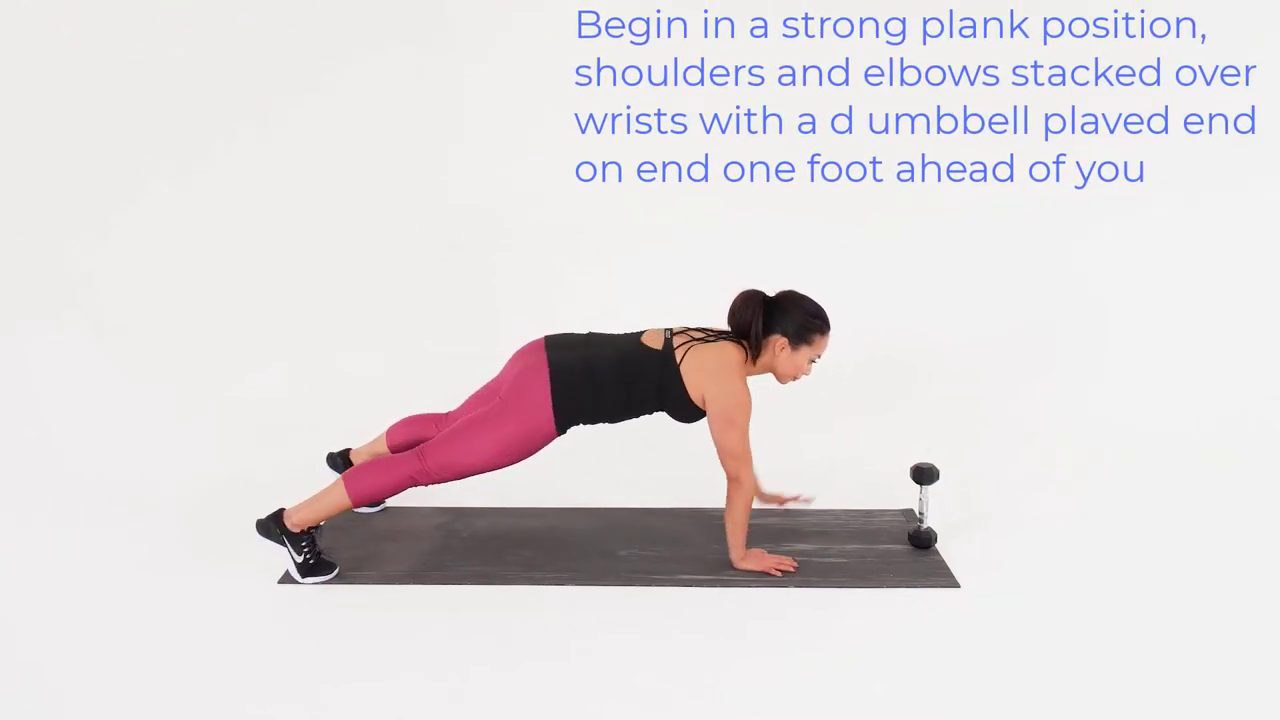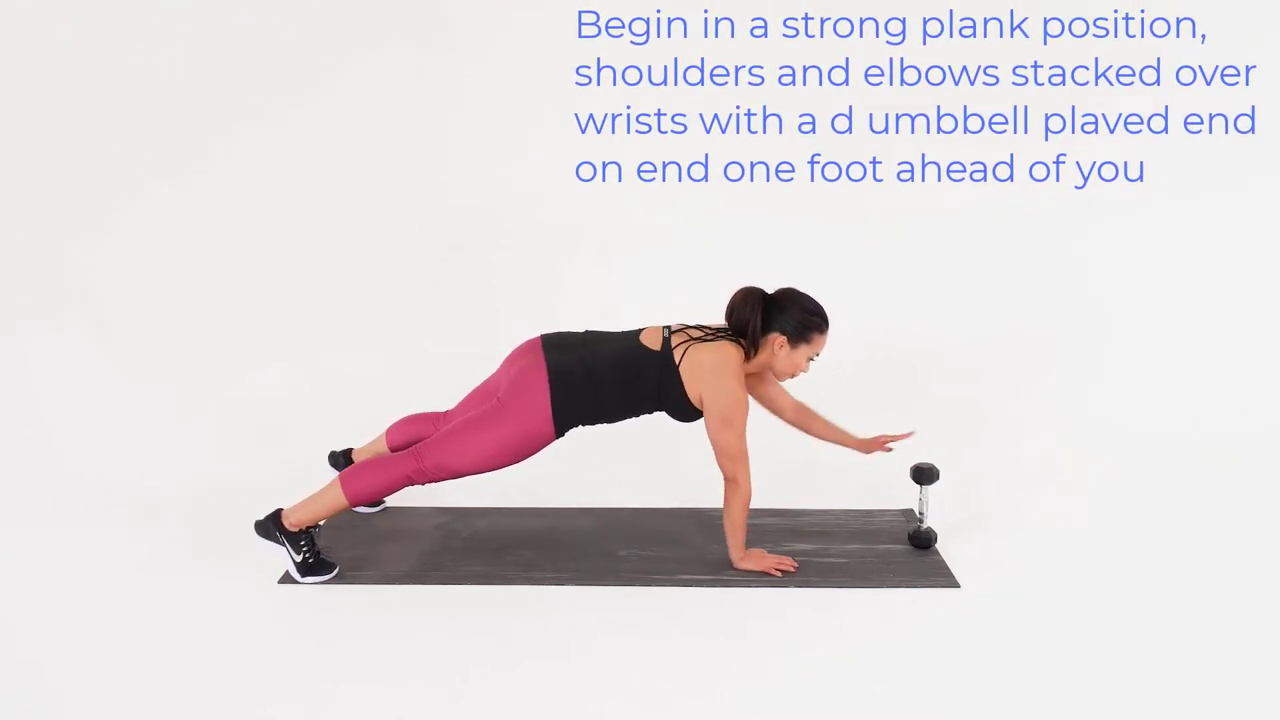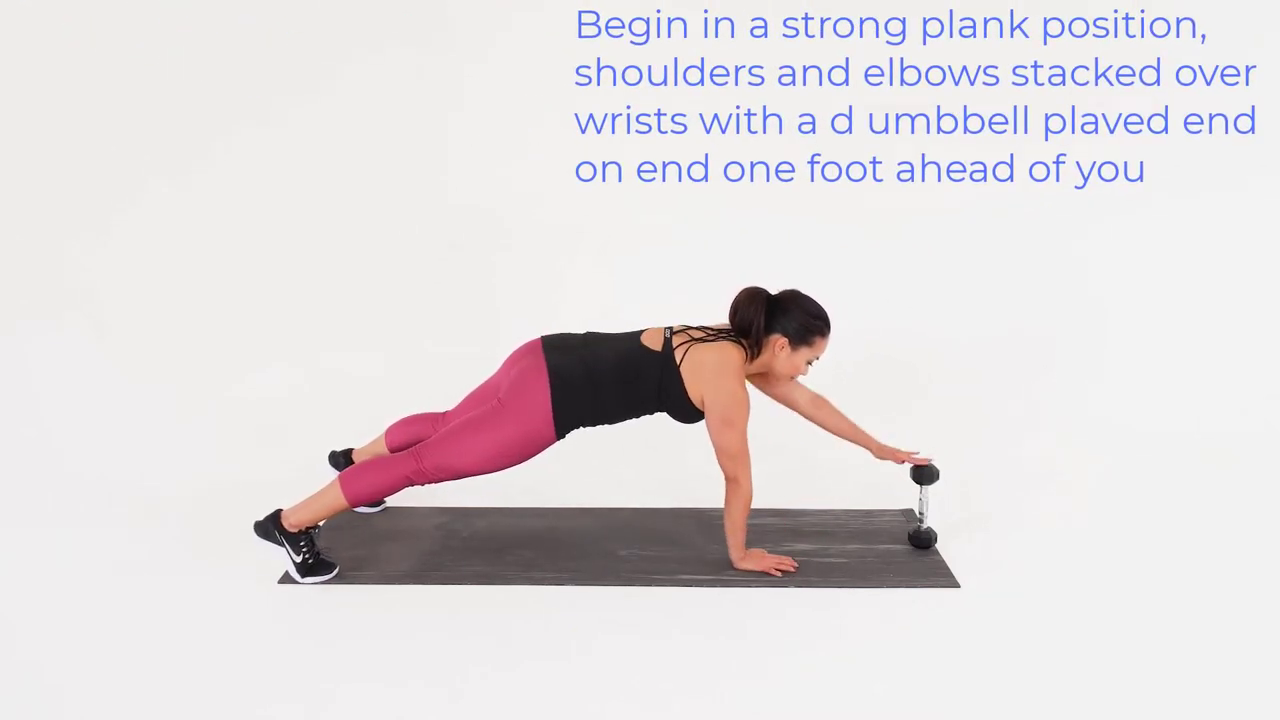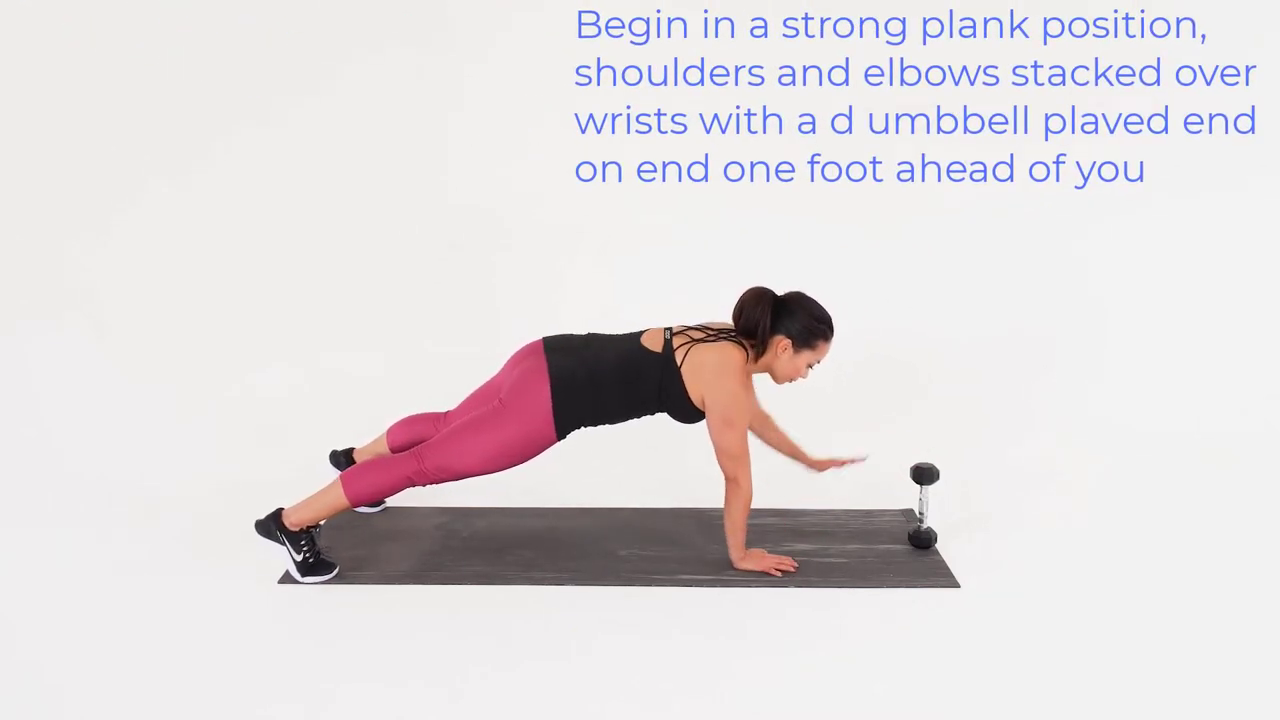
dt=0.2s
person 1, frame 1
left shoulder: (725, 348)
right shoulder: (728, 378)
left elbow: (730, 425)
right elbow: (737, 474)
left wrist: (763, 493)
right wrist: (739, 551)
left hip: (548, 363)
right hip: (548, 403)
left knee: (445, 430)
right knee: (431, 462)
left ankle: (353, 461)
right ankle: (293, 523)
person 1, frame 2
left shoulder: (733, 346)
right shoulder: (726, 379)
left elbow: (788, 406)
right elbow: (736, 478)
left wrist: (859, 442)
right wrist: (739, 553)
left hip: (541, 360)
right hip: (545, 401)
left knee: (444, 426)
right knee: (428, 461)
left ankle: (355, 459)
right ankle: (290, 521)
person 1, frame 3
left shoulder: (734, 345)
right shoulder: (727, 379)
left elbow: (803, 400)
right elbow: (737, 479)
left wrist: (878, 447)
right wrist: (739, 553)
left hip: (543, 361)
right hip: (549, 400)
left knee: (448, 426)
right knee: (432, 461)
left ankle: (355, 459)
right ankle: (289, 523)
person 1, frame 4
left shoulder: (728, 343)
right shoulder: (724, 375)
left elbow: (752, 417)
right elbow: (736, 477)
left wrist: (809, 460)
right wrist: (741, 553)
left hip: (546, 362)
right hip: (548, 401)
left knee: (451, 426)
right knee: (432, 461)
left ankle: (353, 457)
right ankle: (290, 522)
